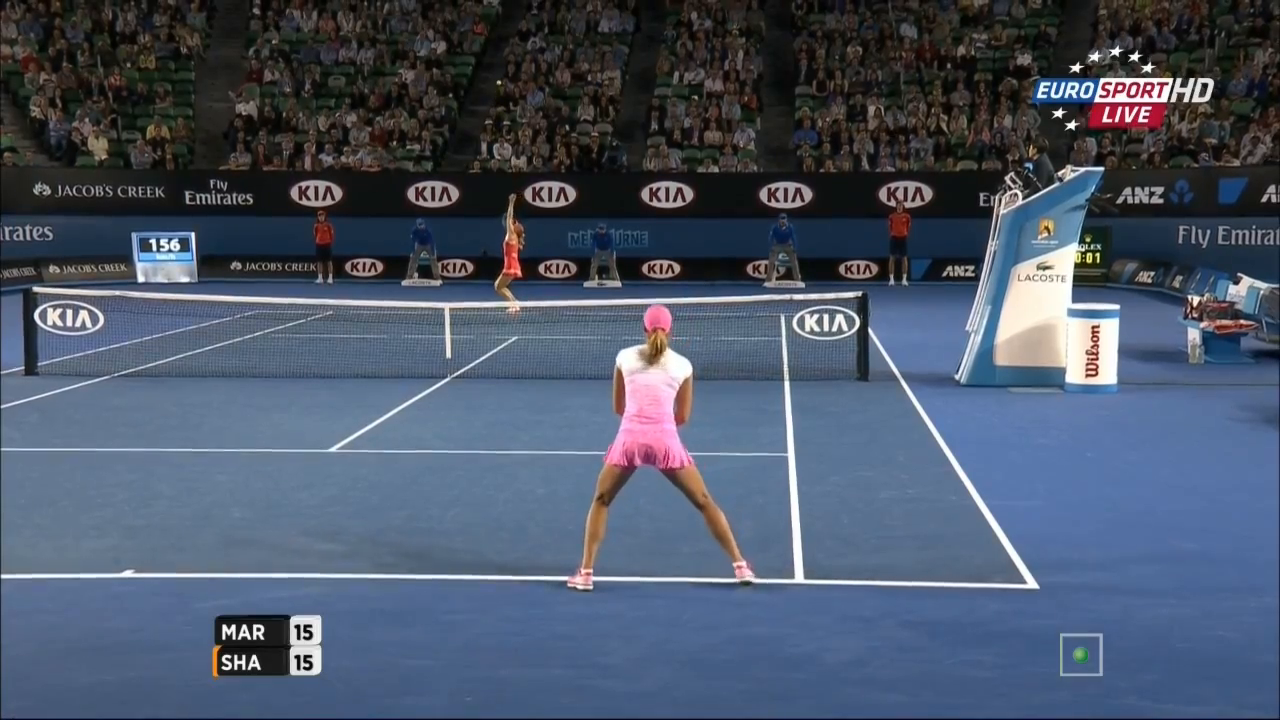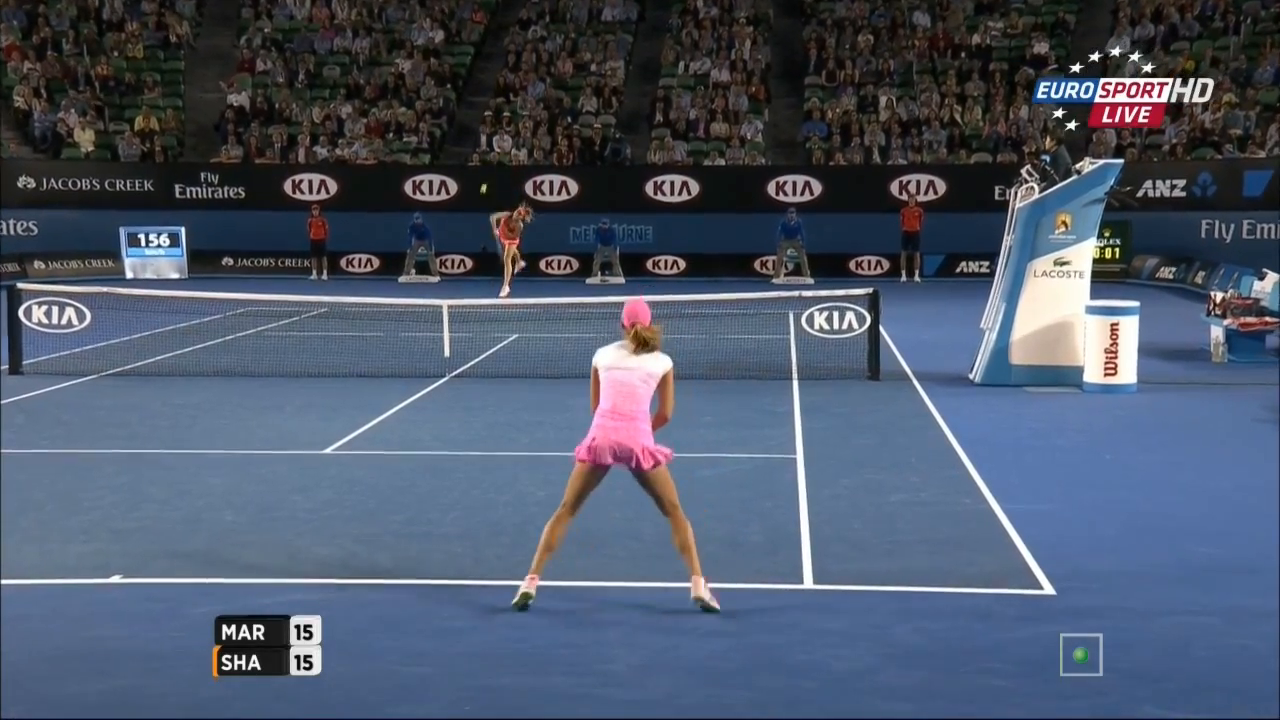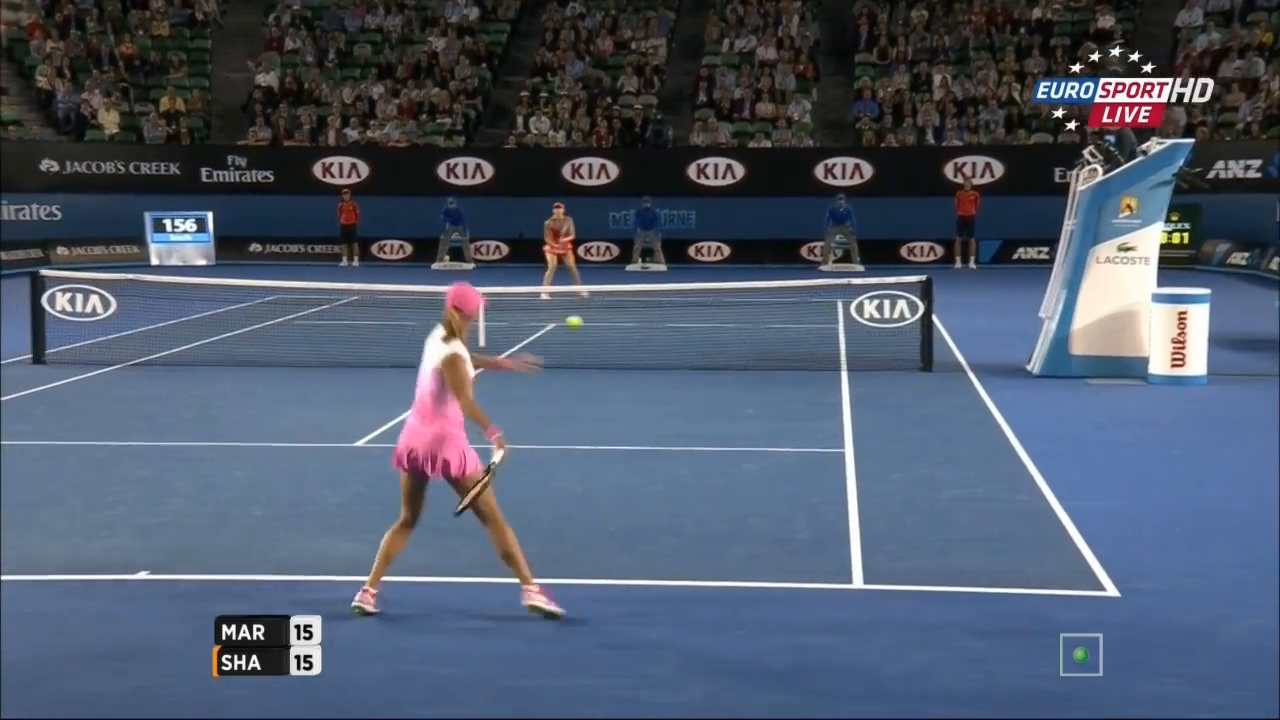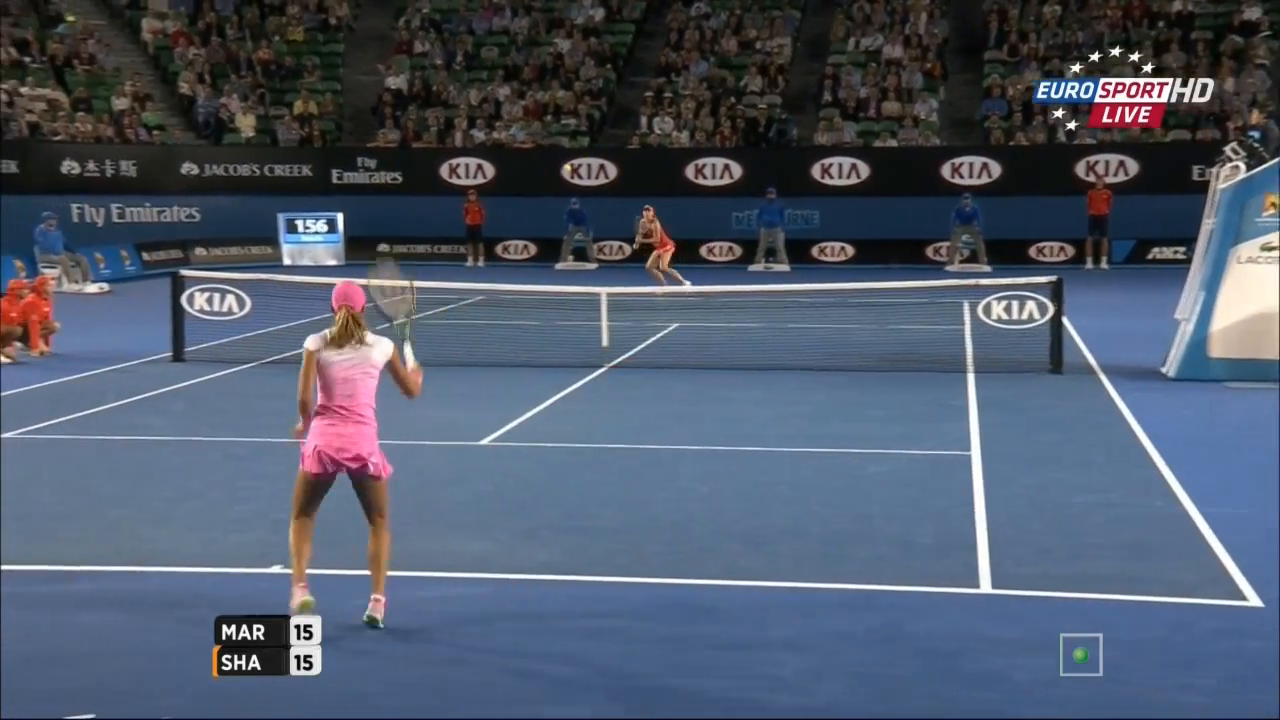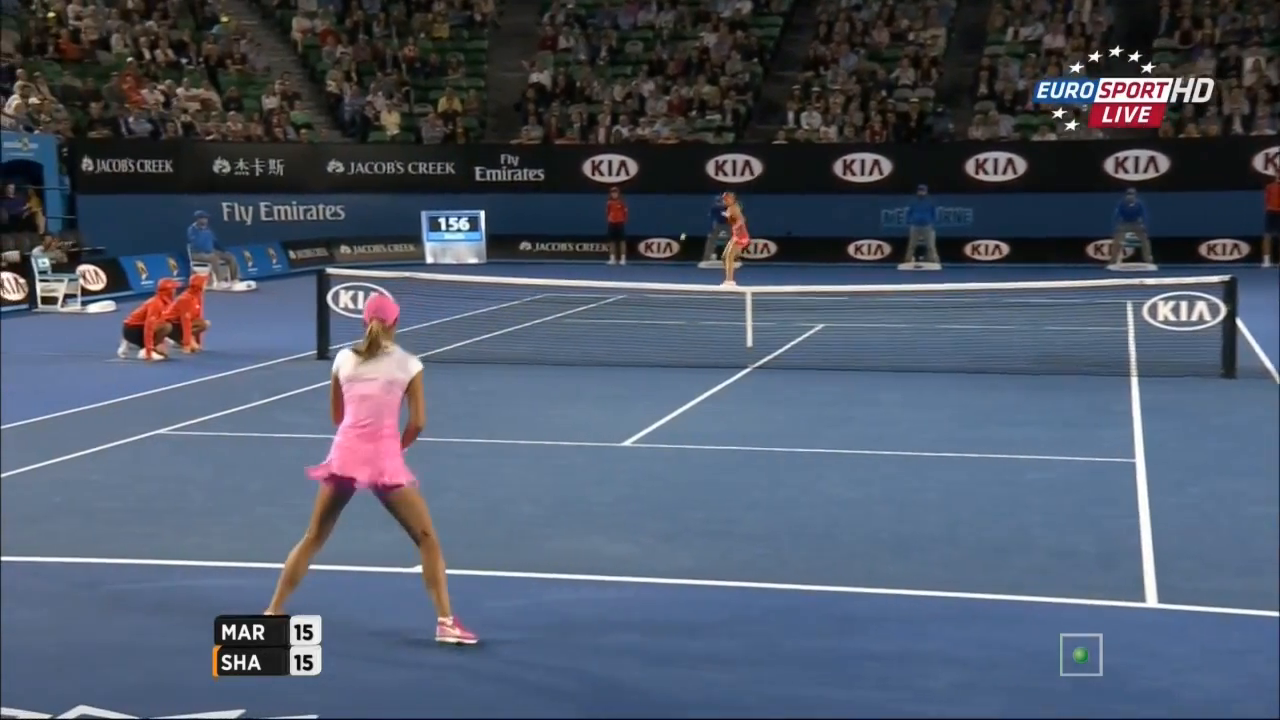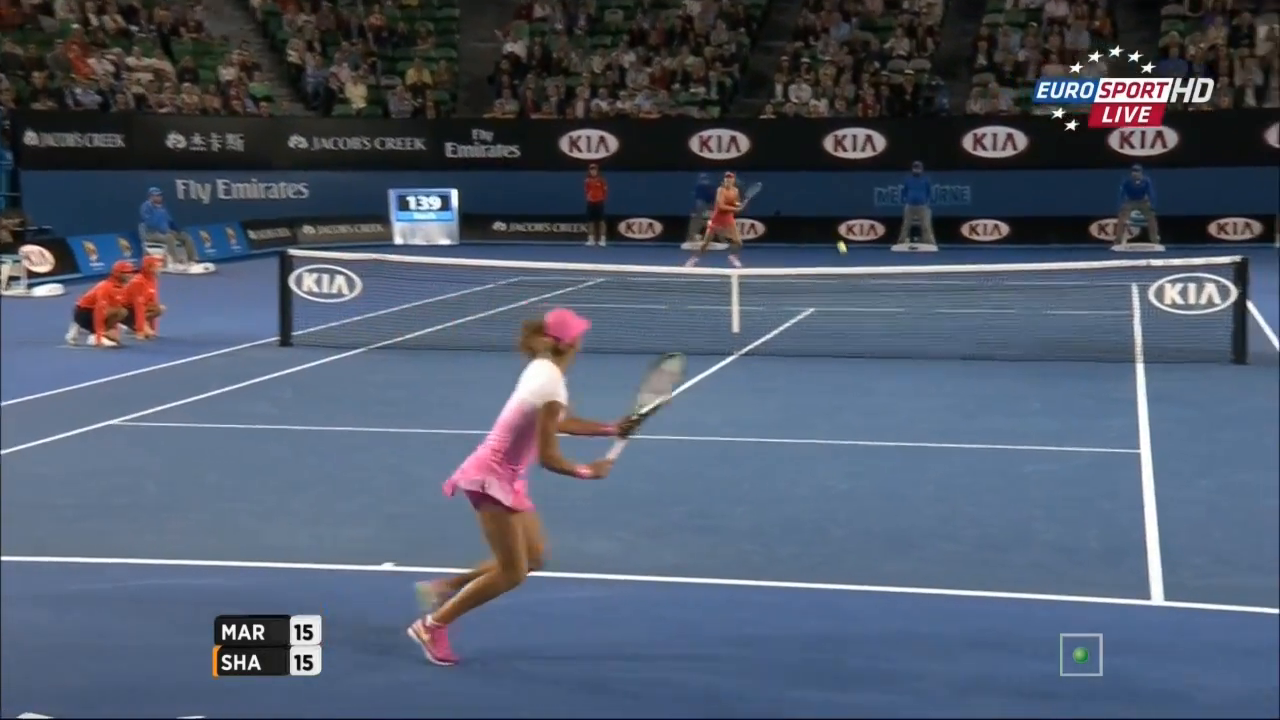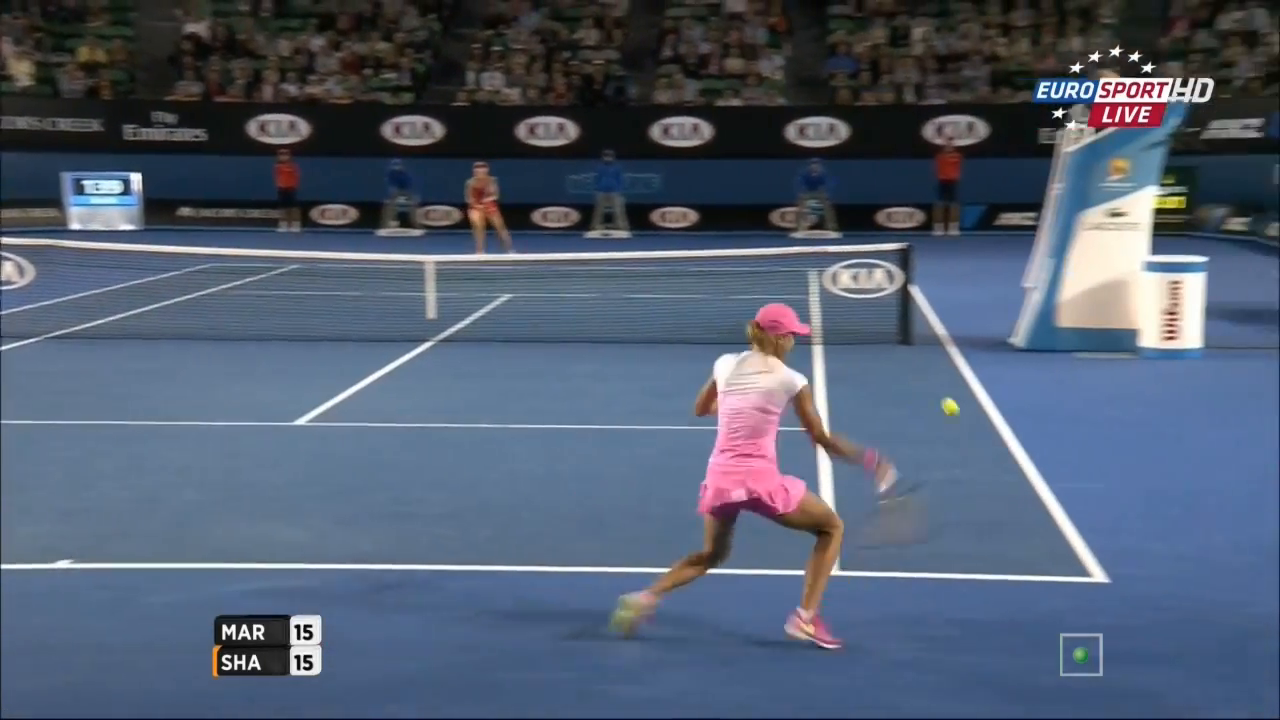
dt=0.7s
person 1, frame 1
left shoulder: (625, 357)
right shoulder: (683, 365)
right elbow: (683, 415)
left hip: (629, 438)
right hip: (665, 440)
left knee: (600, 502)
right knee: (703, 502)
left ankle: (585, 572)
right ankle: (739, 565)
person 1, frame 2
left shoulder: (602, 355)
right shoulder: (662, 361)
right elbow: (665, 414)
left hip: (601, 436)
right hip: (639, 440)
left knee: (566, 510)
right knee: (674, 512)
left ankle: (532, 581)
right ankle: (698, 584)
person 1, frame 3
left shoulder: (443, 335)
right shoulder: (454, 350)
right elbow: (464, 399)
left wrist: (506, 363)
right wrist: (492, 430)
left hip: (412, 439)
right hip: (444, 441)
left knee: (407, 521)
right knee: (493, 519)
left ankle: (369, 591)
right ankle: (531, 590)
person 1, frame 4
left shoulder: (316, 343)
right shoulder: (382, 346)
left elbow: (304, 398)
right elbow: (411, 390)
left wrist: (306, 422)
right wrist: (417, 373)
left hip: (324, 441)
right hip: (364, 444)
left knee: (301, 519)
right knee: (379, 523)
left ankle: (300, 590)
right ankle: (377, 601)
person 1, frame 5
left shoulder: (344, 358)
right shoulder: (408, 365)
left elbow: (337, 416)
right elbow: (417, 423)
left hip: (344, 455)
right hip: (384, 460)
left knee: (313, 538)
right knee: (427, 539)
left ankle: (273, 612)
right ankle: (446, 622)
person 1, frame 6
left shoulder: (541, 367)
right shoulder: (552, 391)
left elbow: (558, 422)
right elbow: (548, 457)
left wrist: (611, 429)
right wrist: (584, 471)
left hip: (501, 473)
right hip: (492, 477)
left knee: (534, 558)
right knee: (512, 573)
left ankle: (441, 590)
right ankle: (433, 627)
person 1, frame 7
left shoulder: (725, 364)
right shoulder: (790, 379)
left elbow: (701, 408)
right elbow: (821, 438)
right wrist: (864, 457)
left hip: (721, 478)
right hip: (760, 478)
left knee: (708, 556)
right knee: (831, 527)
left ankle: (646, 597)
right ankle: (806, 618)
